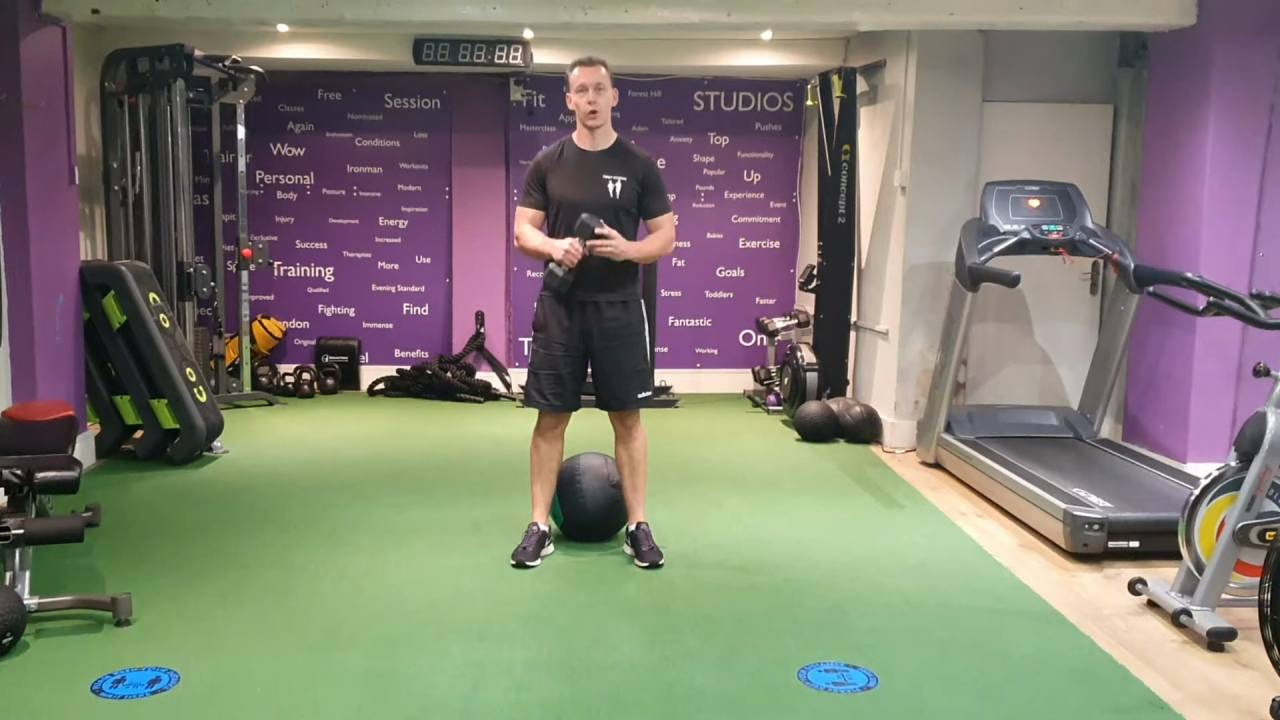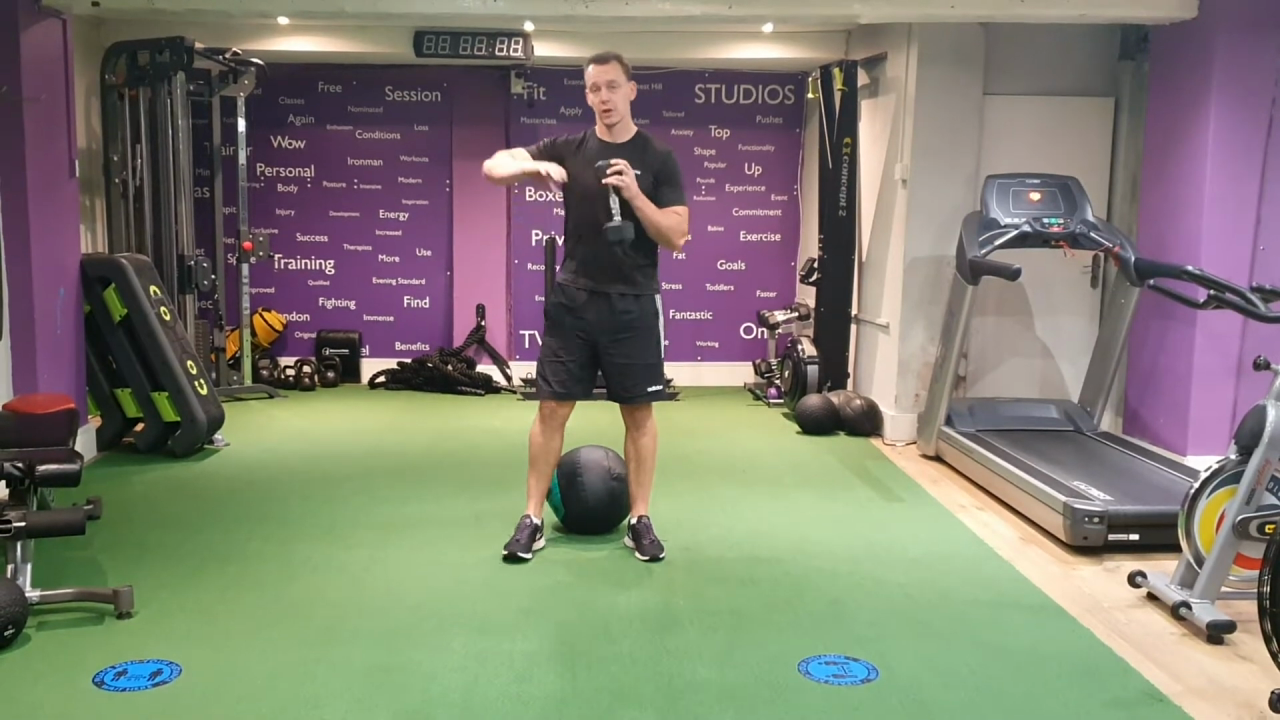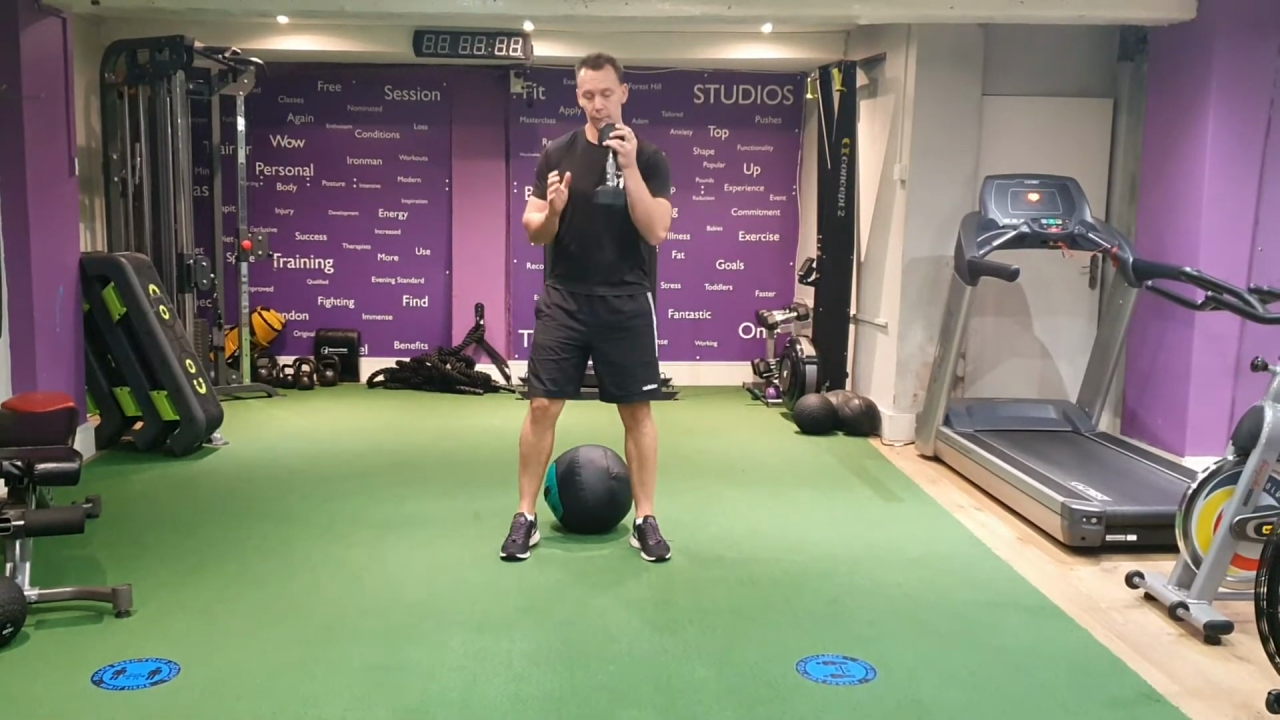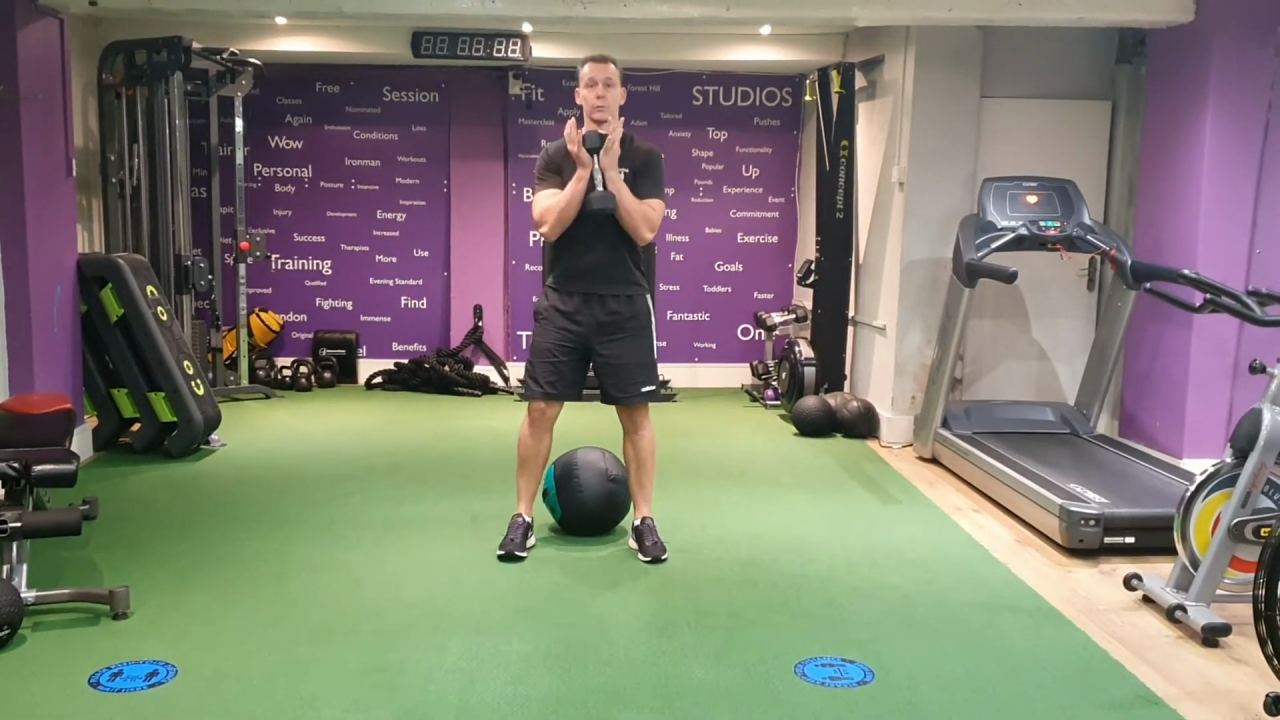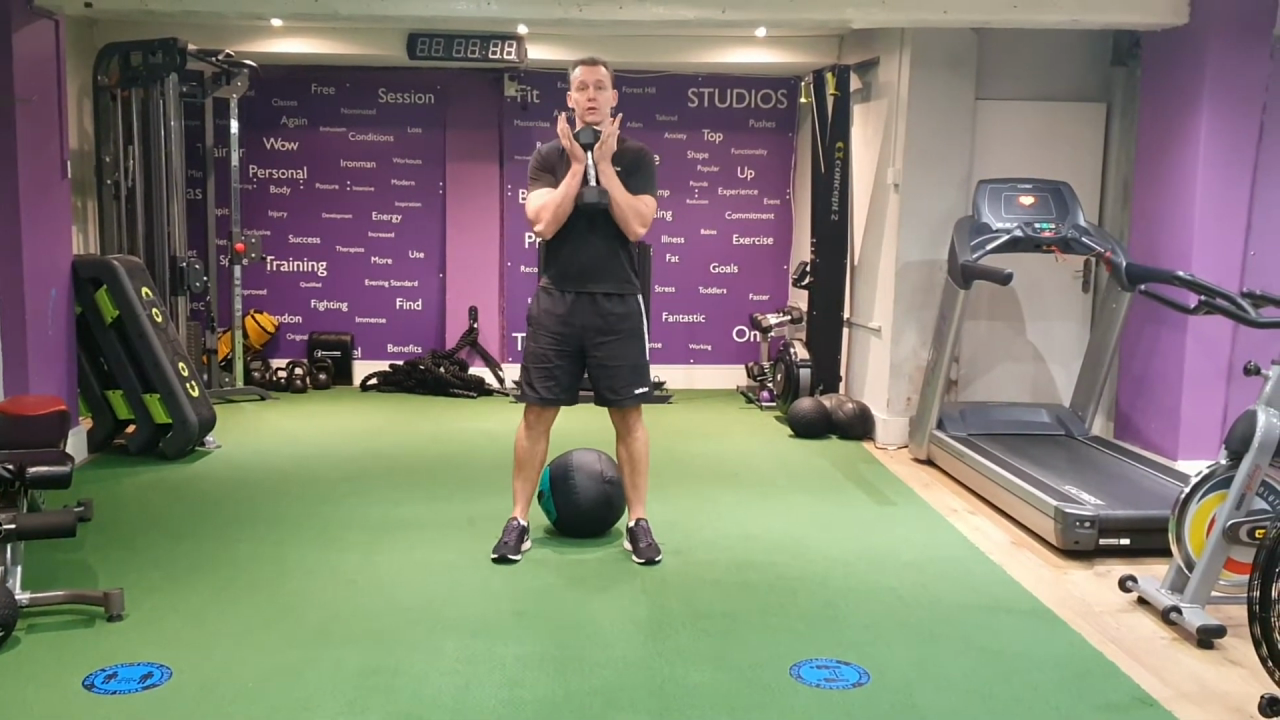
dt=1s
person 1, frame 1
left shoulder: (639, 165)
right shoulder: (548, 163)
left elbow: (665, 236)
right elbow: (522, 231)
left wrist: (629, 250)
right wrist: (552, 245)
left hip: (620, 309)
right hip: (560, 306)
left knee: (628, 417)
right knee: (550, 417)
left ankle: (638, 526)
right ankle: (539, 527)
person 1, frame 2
left shoulder: (658, 157)
right shoulder: (568, 149)
left elbow: (676, 236)
right elbow: (492, 167)
left wrist: (634, 194)
right wrist: (533, 164)
left hip: (633, 302)
right hip: (573, 298)
left knee: (639, 412)
right knee: (552, 409)
left ankle: (639, 520)
right ankle: (532, 520)
person 1, frame 3
left shoulder: (649, 157)
right shoulder: (557, 153)
left elbow: (656, 232)
right elbow: (533, 232)
left wrist: (629, 166)
right wrist: (552, 209)
left hip: (626, 301)
right hip: (564, 299)
left knee: (637, 410)
right knee: (542, 407)
left ankle: (645, 520)
right ankle: (526, 517)
person 1, frame 4
left shoulder: (645, 156)
right shoulder: (555, 155)
left elbow: (646, 231)
right elbow: (548, 226)
left wrist: (611, 171)
right wrist: (582, 169)
left hip: (624, 302)
right hip: (563, 300)
left knee: (636, 412)
right knee: (541, 409)
left ankle: (643, 521)
right ankle: (523, 518)
person 1, frame 5
left shoulder: (636, 156)
right shoulder: (547, 155)
left elbow: (637, 227)
right elbow: (544, 223)
left wrist: (604, 164)
right wrist: (578, 164)
left hip: (617, 300)
right hip: (557, 299)
left knee: (628, 413)
right knee: (537, 412)
left ankle: (637, 522)
right ankle: (519, 521)
